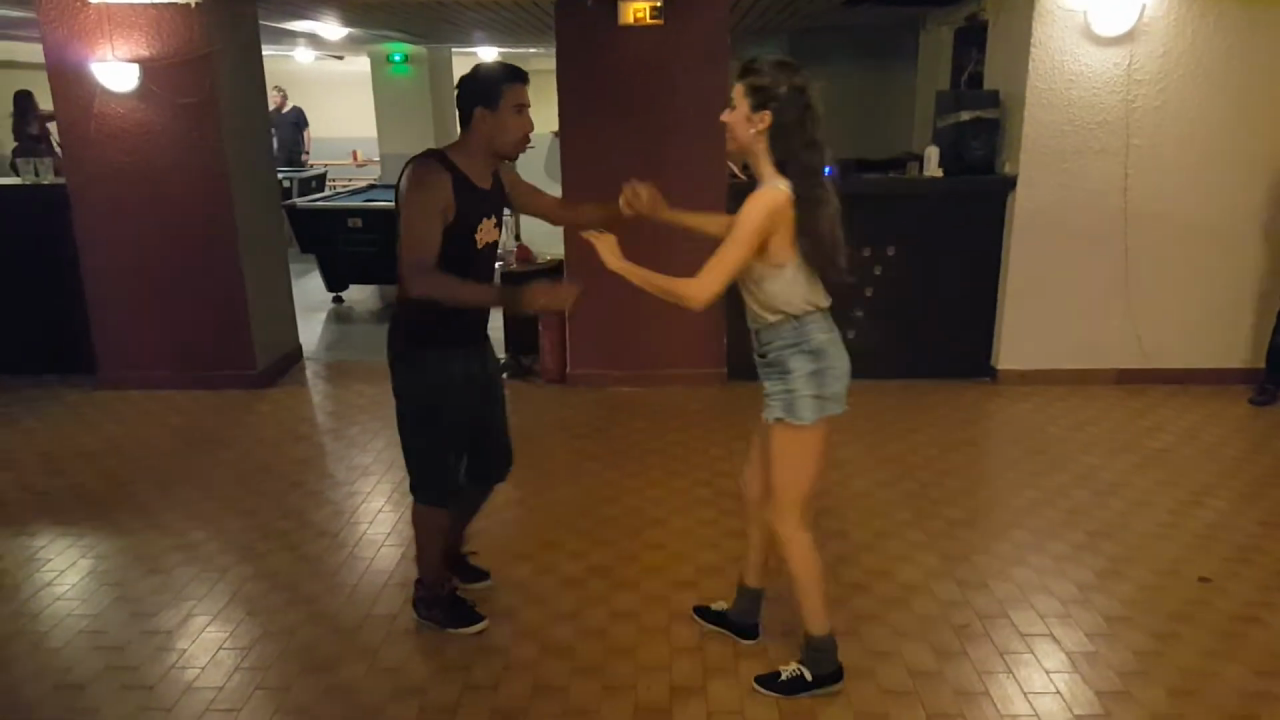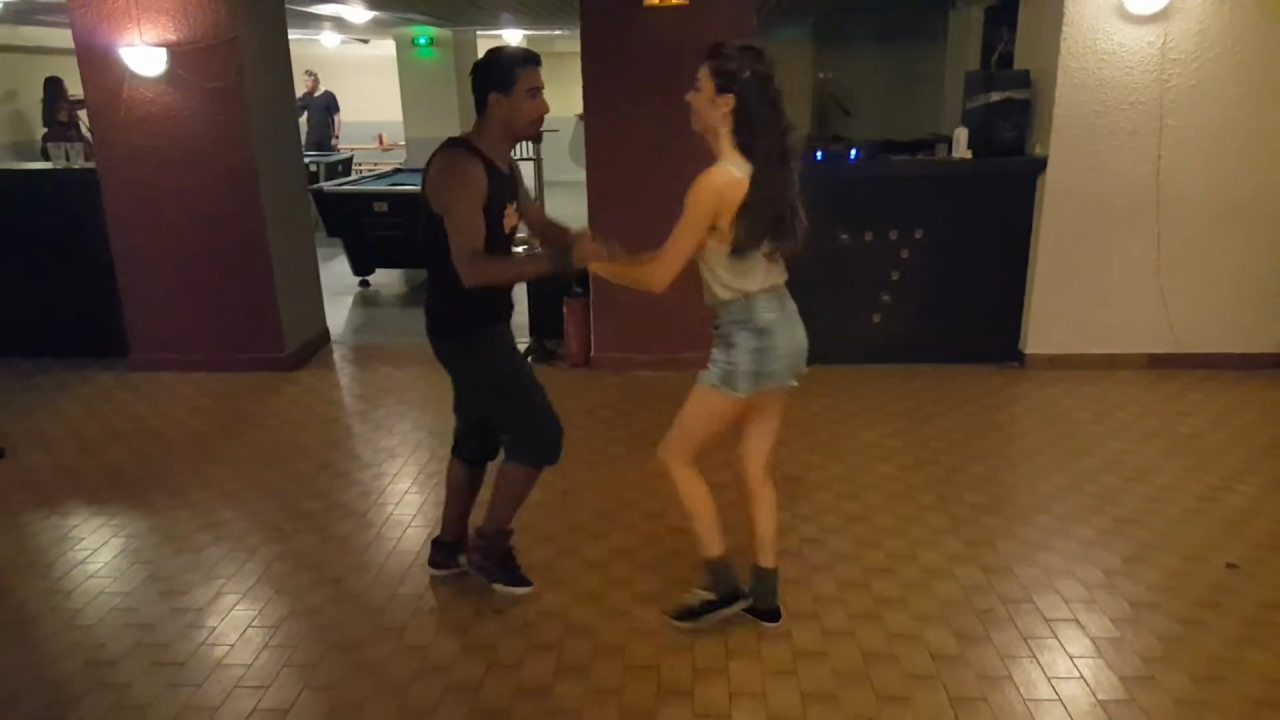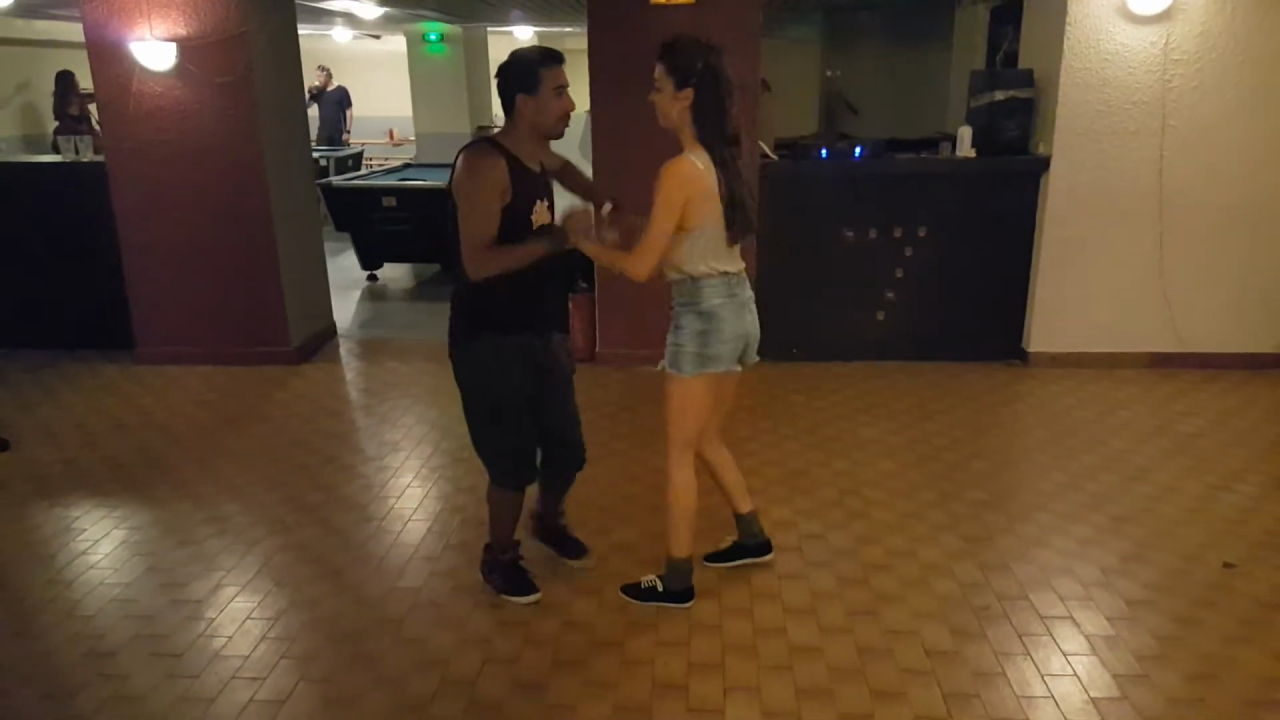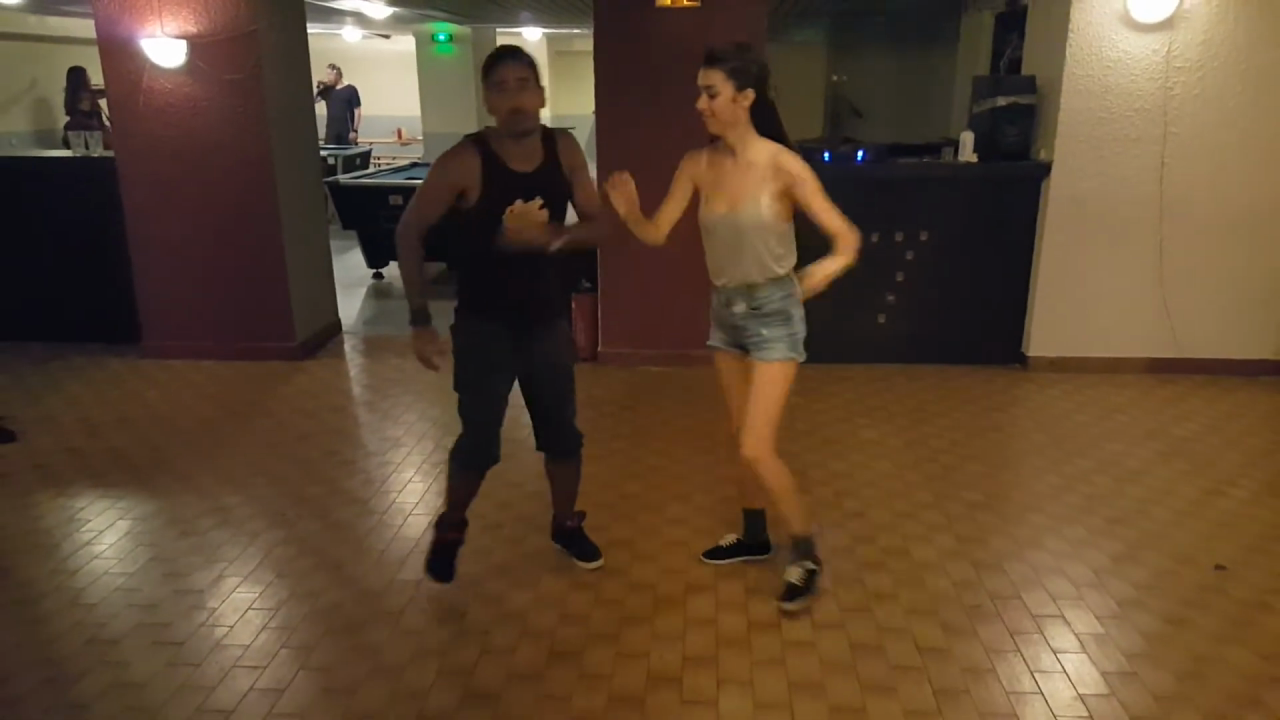
dt=0.4s
person 1, frame 1
left shoulder: (772, 201)
right shoulder: (785, 190)
left elbow: (697, 294)
right elbow: (732, 231)
left wrist: (620, 264)
right wrist: (661, 211)
left hip: (799, 363)
right hip: (793, 357)
left knee: (785, 516)
right knee: (757, 492)
left ankle: (822, 661)
right ankle: (745, 611)
person 1, frame 2
left shoulder: (716, 182)
right shoulder: (761, 171)
left elbow: (657, 279)
left wrist: (597, 265)
right wrist: (632, 259)
left hip: (748, 338)
right hip: (779, 328)
left knee: (675, 454)
right knee: (756, 468)
left ankle: (720, 582)
right ankle: (763, 594)
person 1, frame 3
left shoulder: (682, 171)
right shoulder: (714, 160)
left elbow: (641, 268)
left wrist: (587, 244)
left hip: (703, 316)
right hip: (729, 308)
left knee: (680, 454)
right knee: (704, 440)
left ankle: (676, 580)
right ankle: (752, 536)
person 1, frame 4
left shoulder: (782, 164)
right shoulder: (698, 165)
left elbow: (846, 239)
right elbow: (656, 231)
left wrist: (829, 266)
right wrist: (627, 211)
left hip: (773, 310)
right hip: (726, 311)
left knee: (756, 448)
right knee: (741, 437)
left ankle: (805, 552)
right ankle: (754, 535)
person 2, frame 1
left shoulder: (498, 176)
right shoulder: (429, 178)
left elbow: (562, 211)
right elbow: (418, 281)
left wrist: (620, 210)
right wrist: (515, 297)
left hip: (470, 347)
right hip: (427, 351)
left knee: (491, 461)
right knee: (438, 476)
left ankle: (445, 556)
right ankle: (431, 592)
person 2, frame 2
left shoulder: (500, 161)
right shoulder: (459, 168)
left elbow: (538, 227)
right elbow: (473, 270)
left wrist: (576, 244)
right wrist: (562, 259)
left hip: (480, 326)
right hip: (467, 330)
left knee: (478, 437)
right knee: (539, 433)
left ankle: (450, 546)
right ankle: (491, 542)
person 2, frame 3
left shoulder: (540, 154)
right shoulder: (482, 163)
left elbow: (570, 175)
right elbow: (477, 263)
left wrist: (602, 204)
right wrist: (556, 240)
left hip: (541, 329)
right hip: (487, 338)
left knee: (567, 444)
right knee: (512, 455)
left ankle: (549, 519)
right ankle: (499, 557)
person 2, frame 4
left shoulder: (564, 149)
right shoulder: (462, 162)
left elbow: (594, 221)
right elbow: (408, 235)
left wrist: (552, 235)
right wrist: (420, 318)
left hip: (547, 321)
right hip: (484, 326)
left knee: (562, 434)
right knee: (479, 440)
left ankle: (566, 524)
right ankle: (450, 529)
